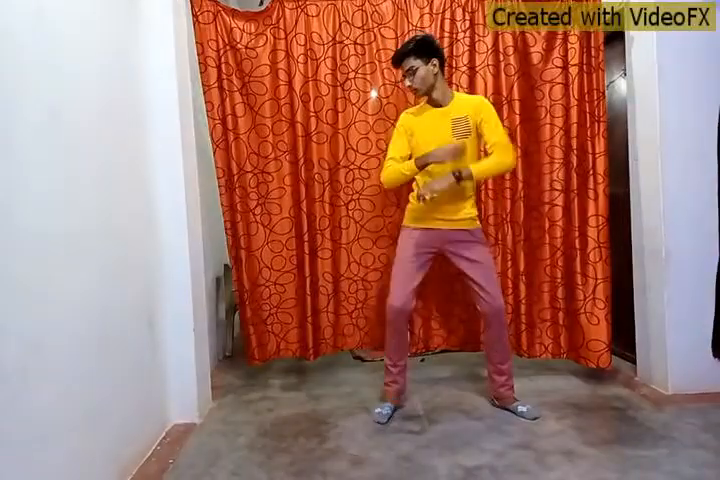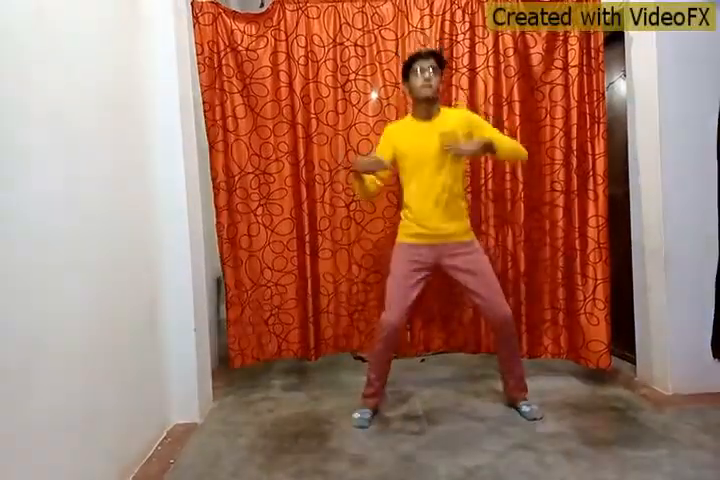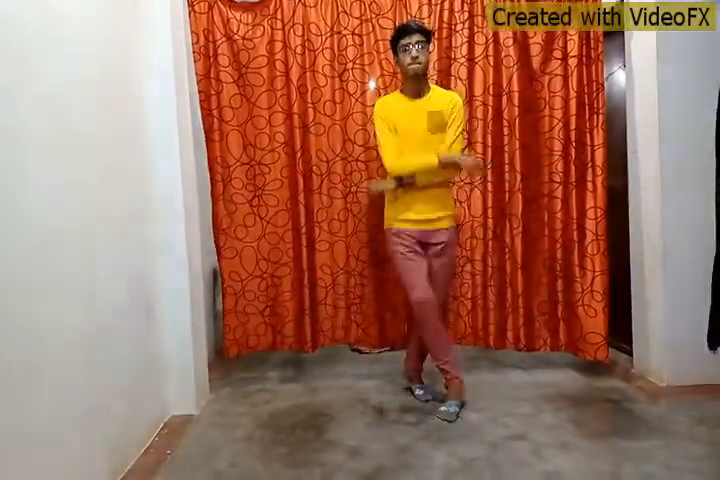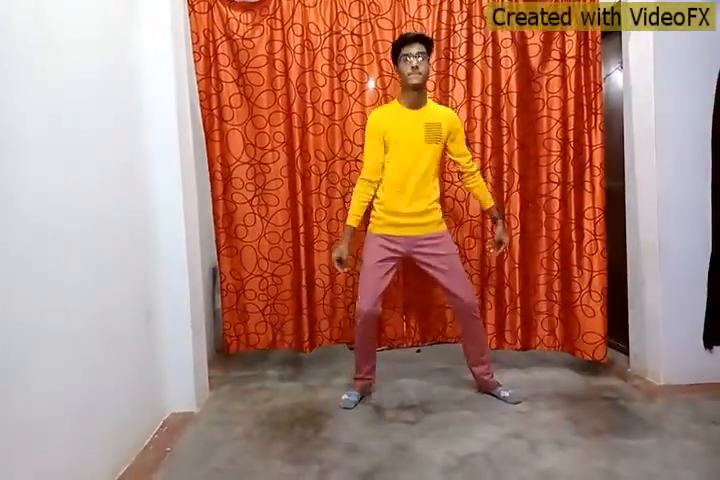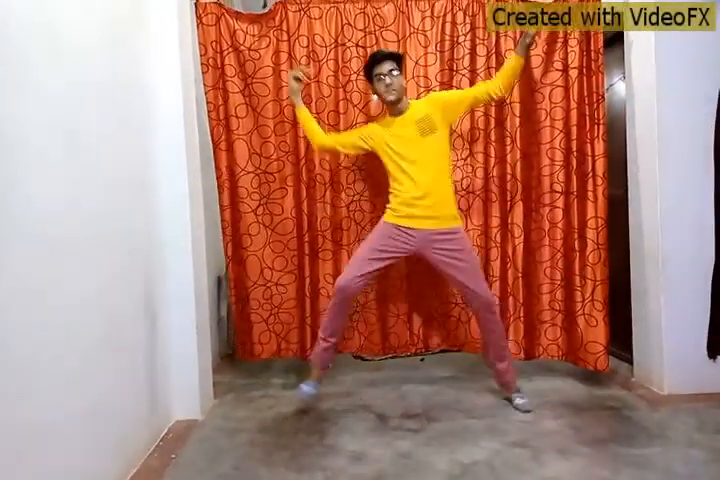
dt=0.4s
person 1, frame 1
left shoulder: (477, 107)
right shoulder: (409, 120)
left elbow: (505, 157)
right elbow: (389, 176)
left wrist: (459, 175)
right wrist: (425, 158)
left hip: (465, 228)
right hip: (419, 227)
left knee: (493, 308)
right knee: (398, 306)
left ankle: (504, 393)
right ankle: (394, 393)
person 1, frame 2
left shoulder: (464, 120)
right shoulder: (394, 133)
left elbow: (517, 154)
right elbow: (371, 189)
left wrist: (484, 144)
right wrist: (360, 172)
left hip: (460, 242)
right hip: (413, 244)
left knee: (501, 317)
right knee: (391, 323)
left ankle: (517, 393)
right ankle: (370, 399)
person 1, frame 3
left shoulder: (450, 102)
right shoulder: (385, 107)
left elbow: (462, 160)
right elbow: (394, 164)
left wrist: (403, 181)
right wrist: (441, 158)
left hip: (440, 220)
right hip: (401, 224)
left knee: (434, 302)
right knee: (422, 301)
left ankle: (413, 373)
right ankle: (454, 387)
person 1, frame 4
left shoulder: (448, 118)
right shoulder: (380, 119)
left elbow: (467, 171)
right elbow: (369, 179)
left wrist: (496, 216)
right wrist: (346, 235)
left hip: (431, 232)
right hip: (384, 233)
left knee: (467, 304)
right knee: (367, 309)
left ankle: (485, 378)
right ankle: (362, 382)
person 1, frame 5
left shoulder: (439, 105)
right shoulder: (373, 132)
left elbow: (494, 90)
right elbow: (322, 142)
left wrist: (520, 52)
right wrist: (297, 98)
left hip: (444, 229)
right hip: (396, 226)
left knee: (485, 302)
right knee: (345, 287)
left ankle: (507, 381)
right ankle: (318, 369)
